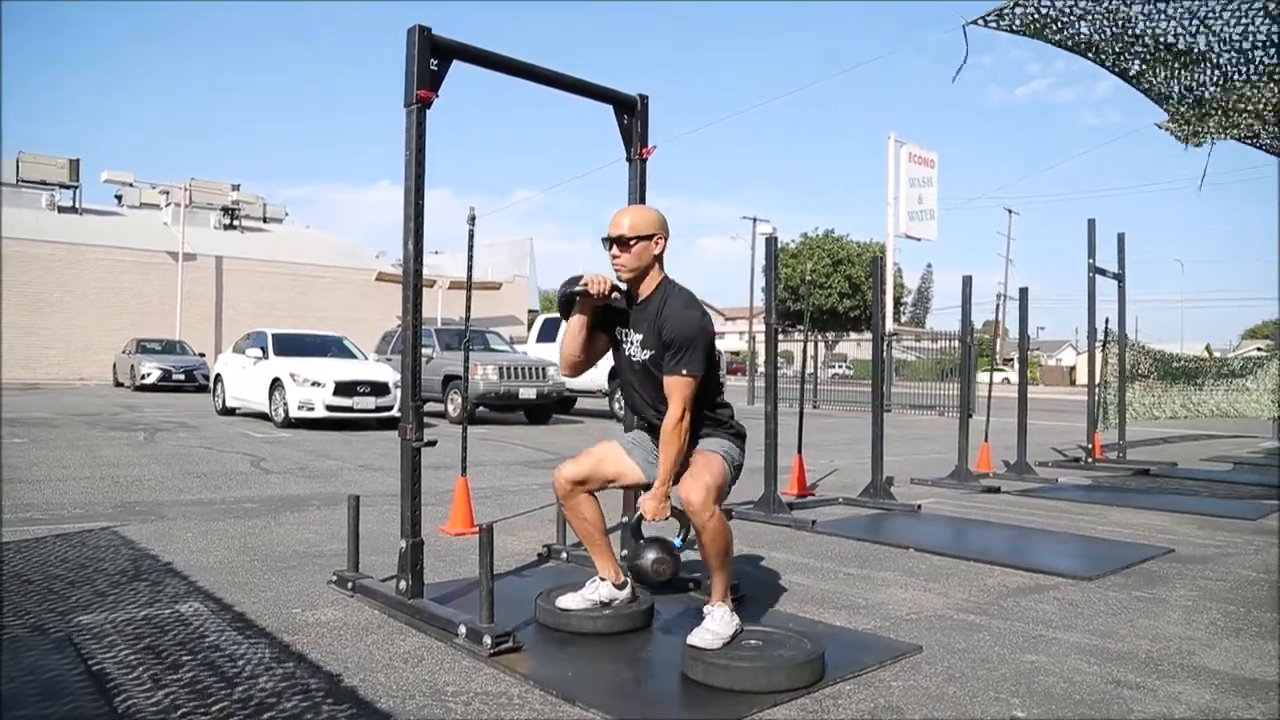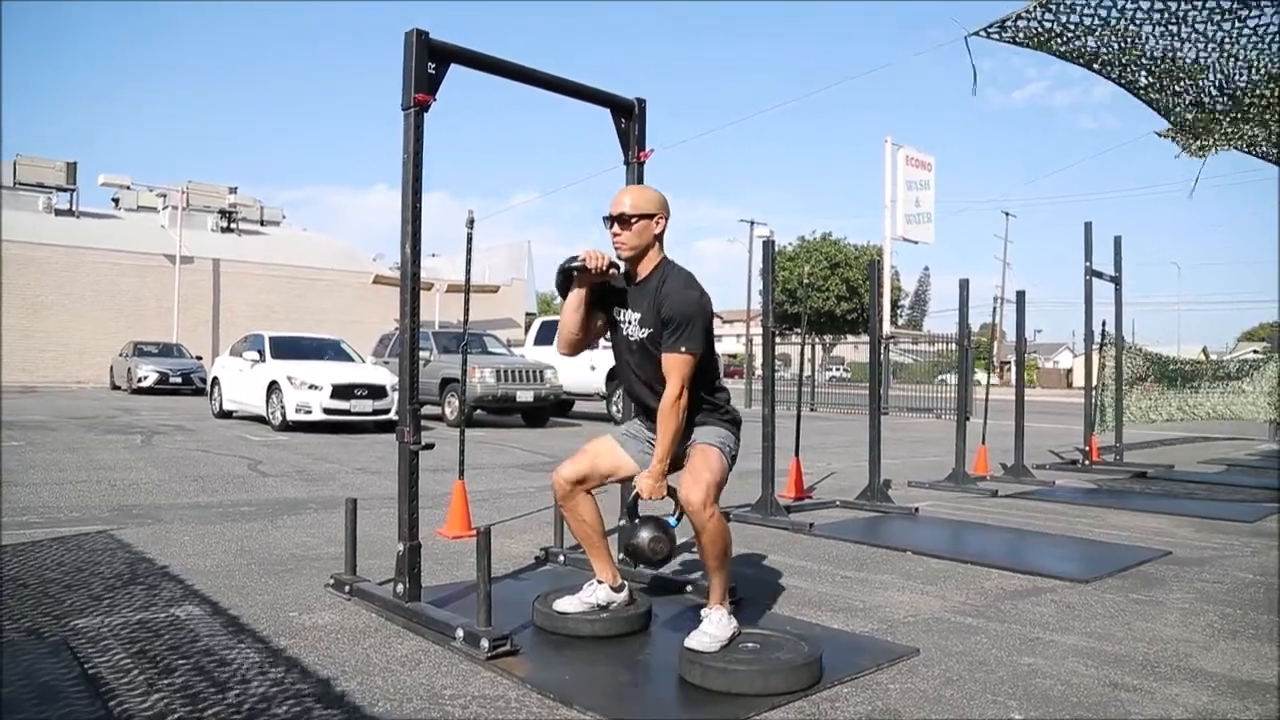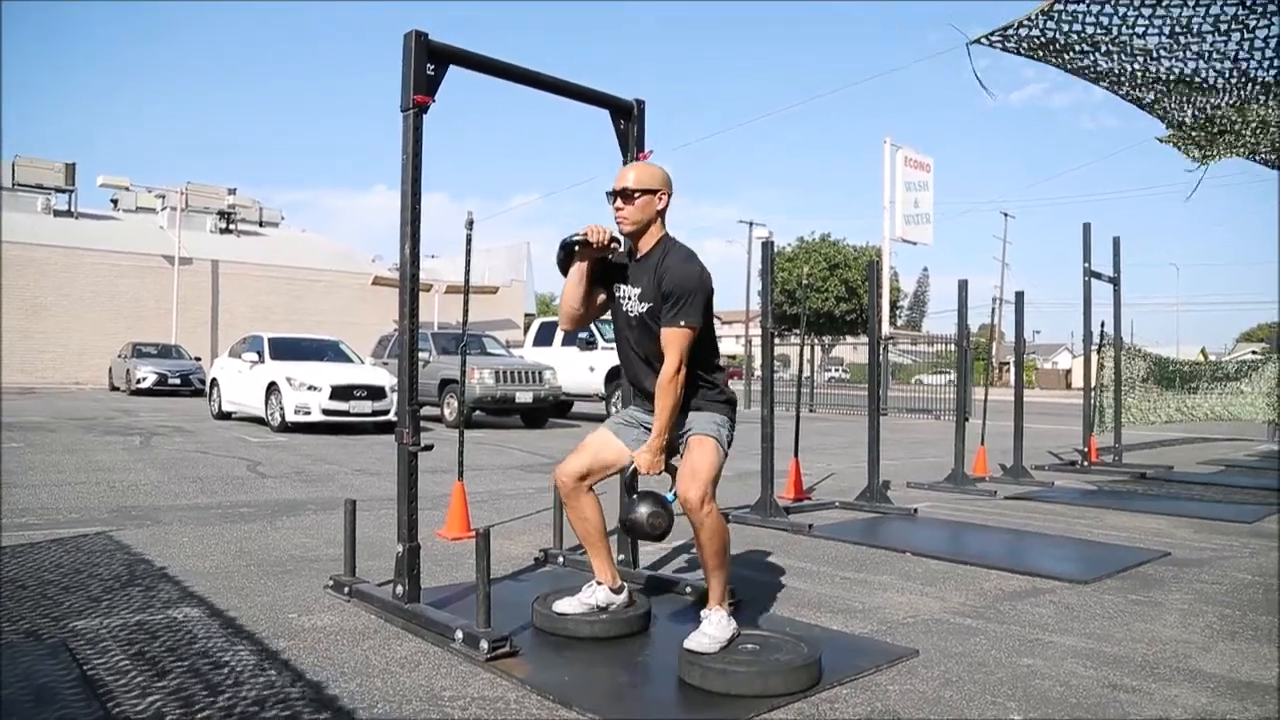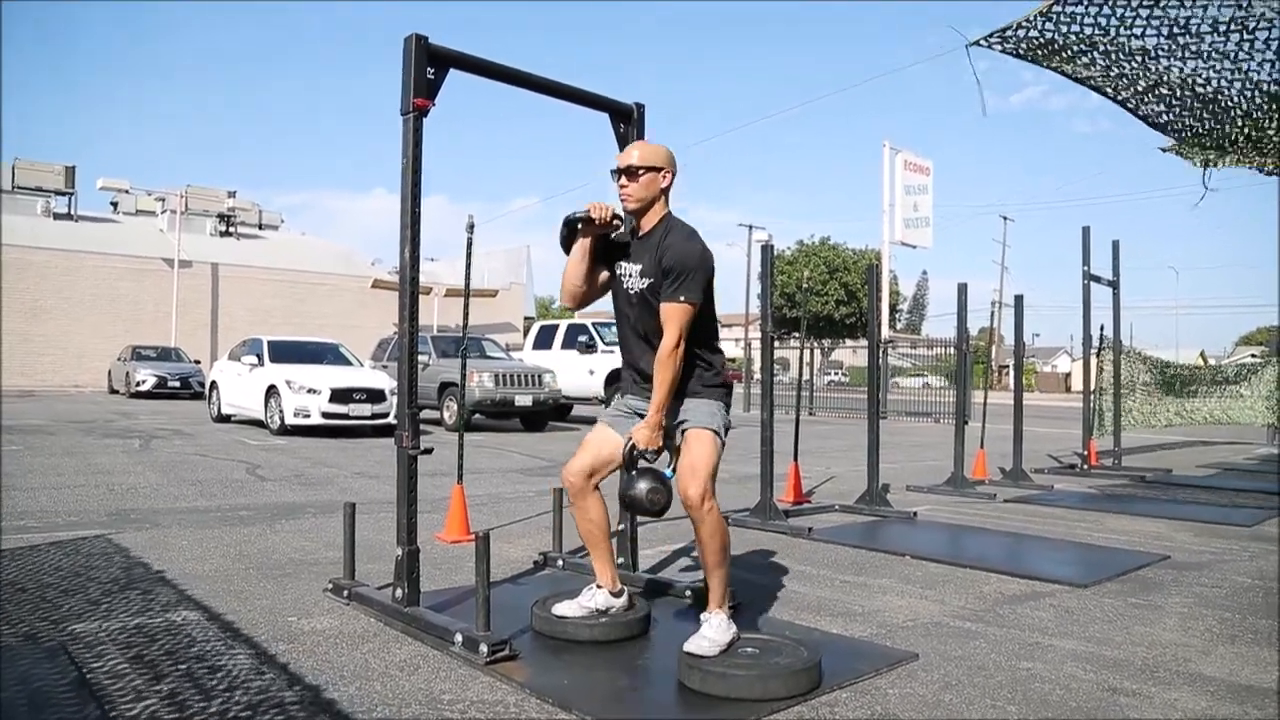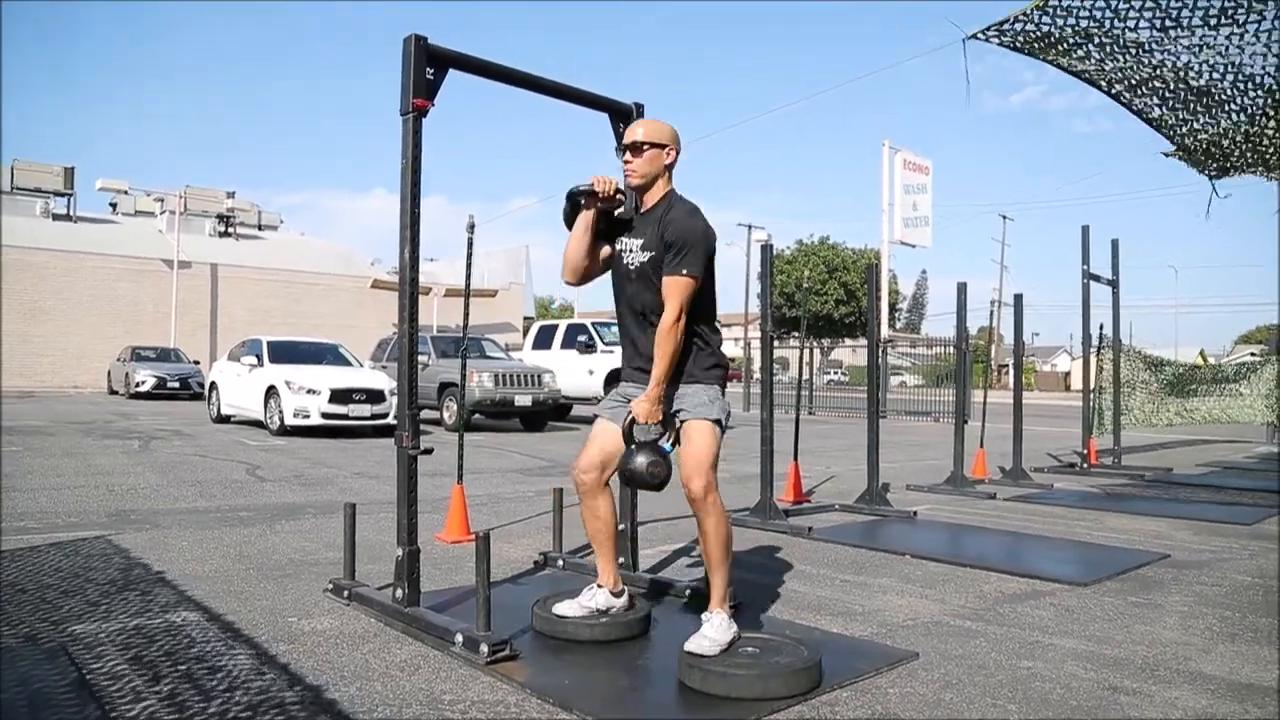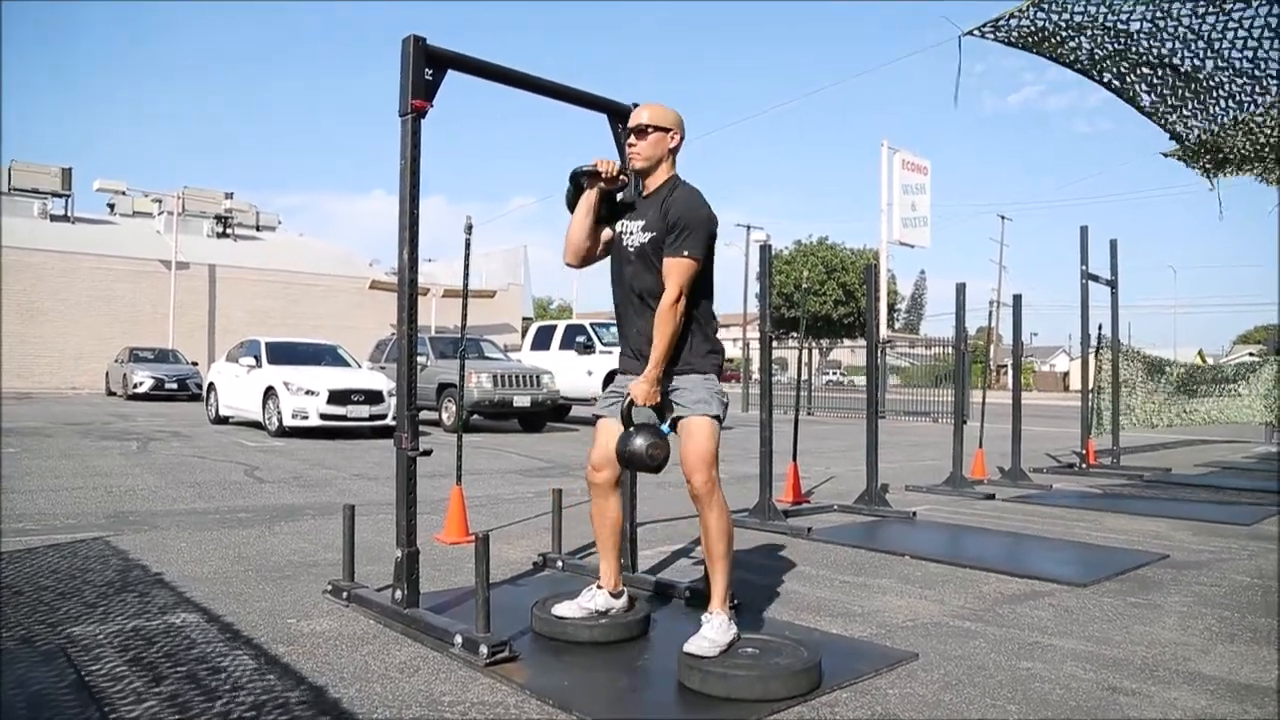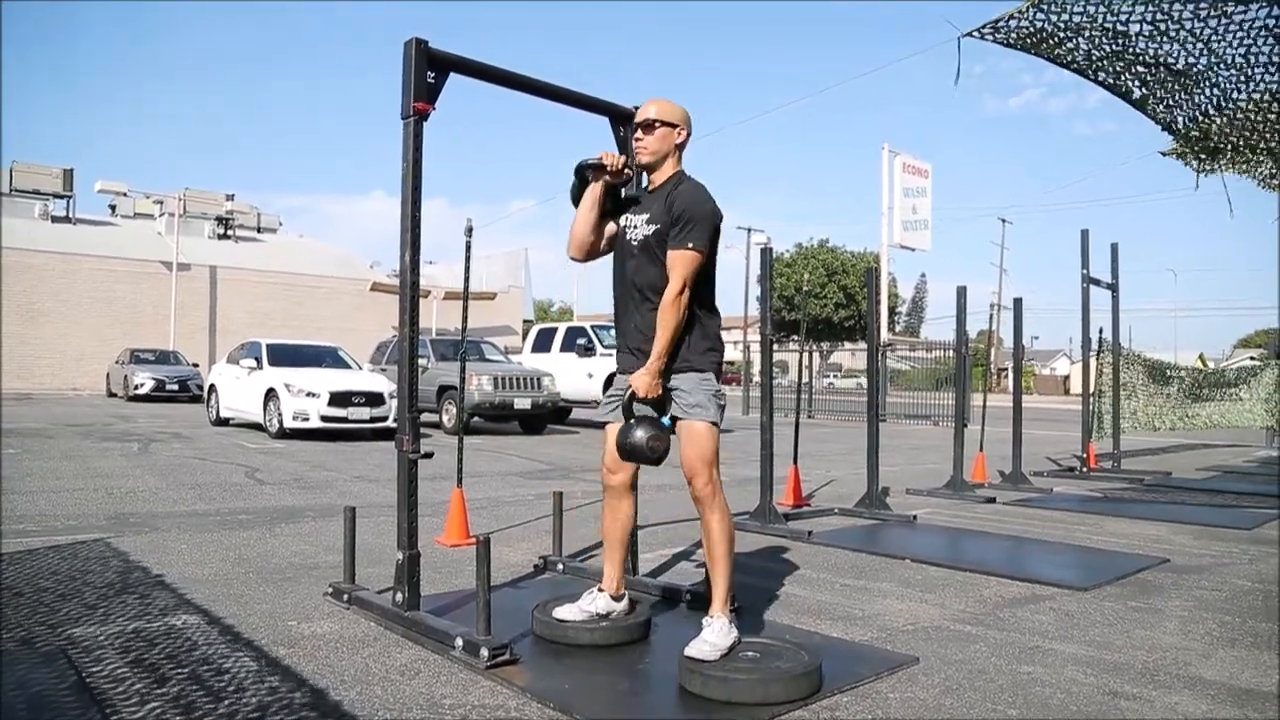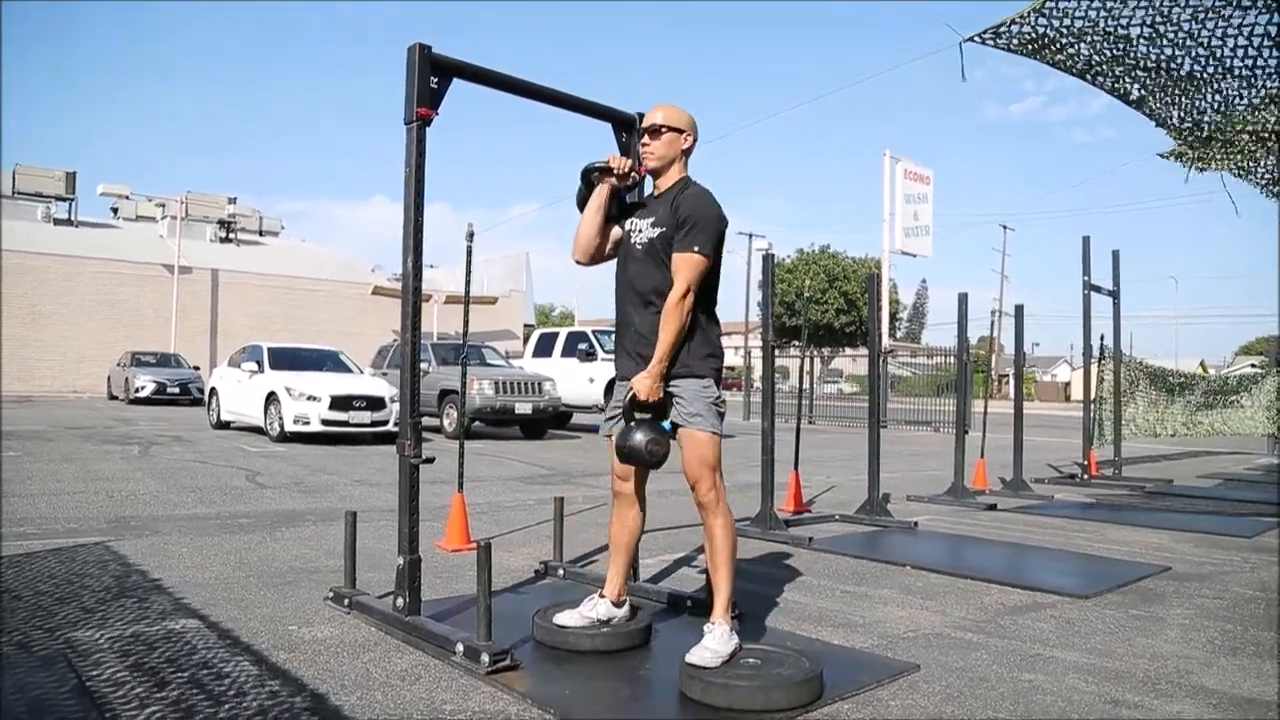
dt=0.1s
person 1, frame 1
left shoulder: (681, 314)
right shoulder: (616, 306)
left elbow: (679, 414)
right elbow: (571, 366)
left wrist: (659, 491)
right wrist: (583, 309)
left hip: (709, 439)
right hip: (651, 436)
left knee: (695, 495)
right knee: (567, 477)
left ankle: (721, 608)
right ankle: (612, 581)
person 1, frame 2
left shoulder: (680, 292)
right shoulder: (615, 287)
left elbow: (677, 391)
right elbow: (570, 344)
left wrist: (658, 472)
right wrist: (582, 286)
left hip: (705, 423)
right hip: (647, 422)
left knee: (695, 497)
right knee: (567, 479)
left ankle: (719, 612)
right ankle: (610, 586)
person 1, frame 3
left shoulder: (680, 268)
right shoulder: (616, 265)
left elbow: (674, 368)
right elbow: (570, 320)
left wrist: (655, 447)
right wrist: (584, 261)
left hip: (701, 407)
right hip: (643, 407)
left knee: (693, 494)
right knee: (569, 476)
left ankle: (718, 612)
right ankle: (609, 586)
person 1, frame 4
left shoulder: (682, 246)
right shoulder: (621, 246)
left elbow: (674, 342)
right elbow: (572, 297)
left wrist: (655, 422)
right wrist: (587, 238)
left hip: (697, 392)
right hip: (639, 389)
left knee: (694, 492)
right knee: (577, 477)
left ankle: (718, 615)
right ankle: (608, 590)
person 1, frame 5
left shoulder: (684, 221)
right shoulder: (623, 224)
left elbow: (673, 316)
right elbow: (573, 273)
left wrist: (654, 396)
right wrist: (590, 211)
left hip: (695, 377)
right hip: (637, 375)
left knee: (697, 485)
right knee: (587, 472)
left ankle: (719, 614)
right ankle: (609, 588)
person 1, frame 6
left shoulder: (686, 206)
right shoulder: (626, 209)
left elbow: (674, 298)
right elbow: (575, 255)
left wrist: (653, 378)
right wrist: (593, 192)
left hip: (689, 366)
right hip: (633, 364)
left knee: (700, 481)
right knee: (601, 473)
left ankle: (720, 615)
right ankle: (609, 590)
person 1, frame 7
left shoulder: (691, 200)
right shoulder: (630, 205)
left elbow: (677, 291)
right elbow: (579, 249)
left wrist: (654, 369)
right wrist: (598, 184)
left hip: (688, 364)
right hip: (633, 362)
left knee: (702, 482)
right knee: (615, 477)
left ankle: (720, 618)
right ankle: (610, 593)
person 1, frame 8
left shoulder: (696, 204)
right shoulder: (637, 210)
left elbow: (682, 293)
right elbow: (584, 252)
left wrist: (657, 370)
right wrist: (604, 188)
left hip: (687, 368)
right hip: (632, 367)
left knee: (706, 489)
right knee: (625, 484)
left ankle: (721, 624)
right ankle: (612, 599)
